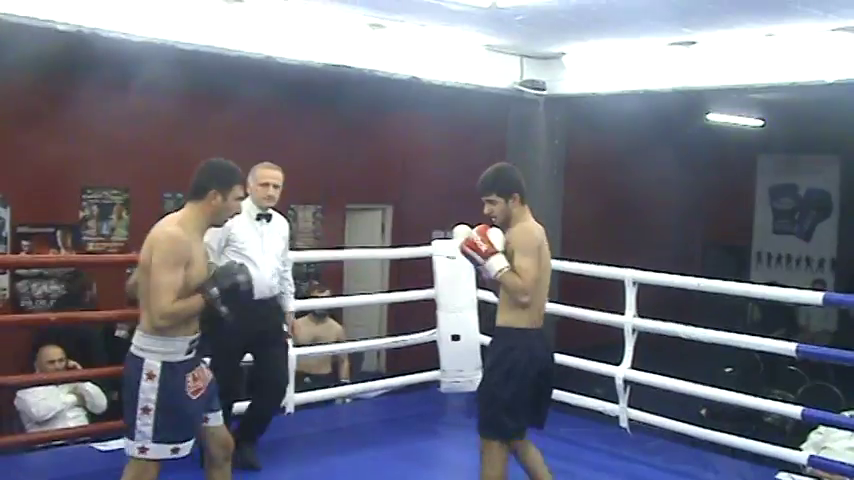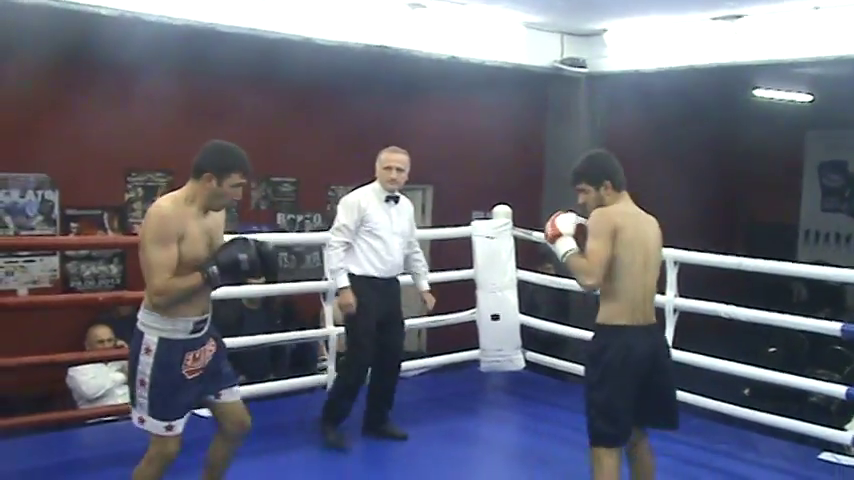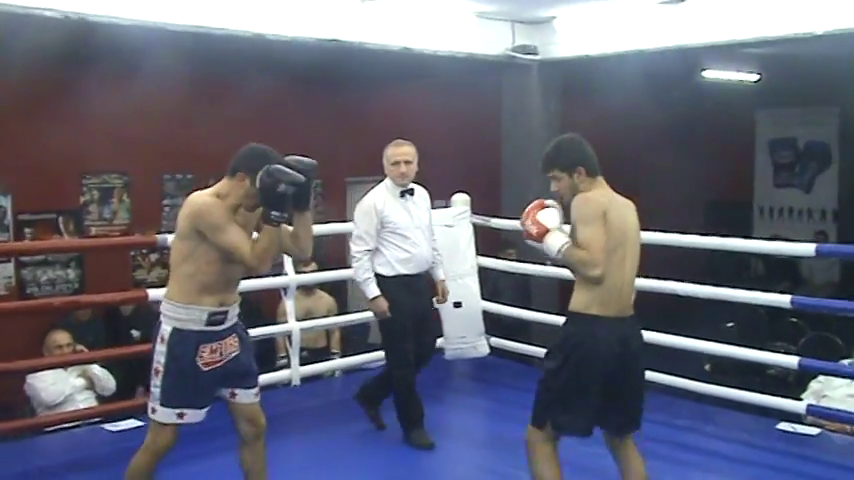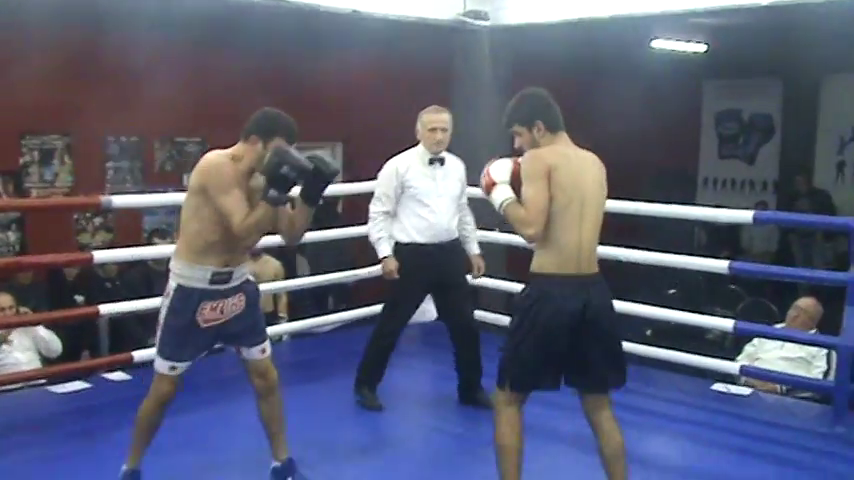
dt=0.7s
person 1, frame 1
left shoulder: (524, 232)
right shoulder: (521, 232)
left elbow: (523, 294)
left wrist: (492, 259)
right wrist: (484, 262)
left hip: (516, 345)
right hip: (533, 344)
left knee: (492, 440)
right knee: (515, 436)
person 1, frame 2
left shoulder: (604, 216)
right shoulder: (650, 223)
left elbow: (590, 279)
left wrist: (562, 242)
right wrist: (578, 243)
left hip: (616, 342)
right hip: (651, 338)
left knee: (605, 446)
right knee: (636, 433)
person 1, frame 3
left shoulder: (586, 202)
right shoulder: (626, 208)
left elbow: (595, 268)
left wrist: (551, 237)
right wrist: (557, 237)
left hip: (589, 332)
right hip: (626, 334)
left knee: (539, 437)
right knee: (620, 438)
person 1, frame 4
left shoulder: (538, 160)
right shoulder: (594, 164)
left elbow: (531, 228)
left wrist: (499, 190)
left hip: (549, 294)
right hip: (593, 290)
left knee: (507, 400)
right knee: (598, 406)
person 2, frame 1
left shoulder: (189, 234)
right shoulder: (173, 238)
left elbow: (136, 286)
right elbow: (160, 316)
right wrist: (215, 293)
left hip: (186, 360)
right hip: (158, 365)
left knee: (221, 447)
person 2, frame 2
left shoulder: (215, 214)
right shoulder: (165, 215)
right elbow: (159, 293)
left wrist: (242, 265)
right wrist: (216, 271)
left hip: (201, 336)
right hip: (163, 340)
left knee: (237, 424)
right knee: (165, 447)
person 2, frame 3
left shoulder: (251, 209)
right shoulder: (203, 206)
right elbow: (259, 264)
left wrist: (299, 200)
right wrist: (271, 210)
left hip: (228, 328)
right hip: (185, 331)
left knee: (253, 425)
right knee: (162, 438)
person 2, frame 4
left shoulder: (265, 178)
right shoulder: (216, 166)
left elbow: (292, 235)
right elbow: (245, 232)
left wrist: (310, 193)
right wrist: (276, 189)
left hip: (237, 286)
right hip: (192, 288)
left knee: (266, 379)
right knee: (163, 388)
person 3, frame 1
left shoulder: (282, 224)
right shoulder: (227, 220)
left wrist: (289, 309)
left hip: (268, 310)
right hip: (232, 310)
left knee: (276, 381)
right knee: (226, 384)
left ankle: (244, 440)
person 3, frame 2
left shoulder: (406, 206)
right shoulder: (357, 201)
left elbow: (412, 251)
right elbow: (336, 245)
left wrist: (424, 286)
right wrist: (343, 287)
left hip: (390, 288)
right hip: (364, 288)
left knee: (389, 359)
right knee: (360, 357)
left ankle: (376, 420)
right ankle: (331, 421)
person 3, frame 3
left shoulder: (422, 196)
right shoulder: (373, 202)
right elbow: (360, 253)
left wrist: (438, 276)
right wrist: (373, 295)
left hip: (421, 283)
right hip: (392, 287)
left knee: (424, 350)
right knee: (402, 357)
left ankle: (371, 394)
right ankle: (412, 424)
person 3, frame 4
left shoulder: (457, 166)
right shoulder: (398, 166)
right elbow: (379, 213)
left wrist: (473, 250)
right wrist: (386, 254)
left hip: (449, 253)
right hip: (412, 255)
left knee: (464, 323)
right knee: (392, 323)
left ankle: (471, 389)
right ankle: (366, 385)
